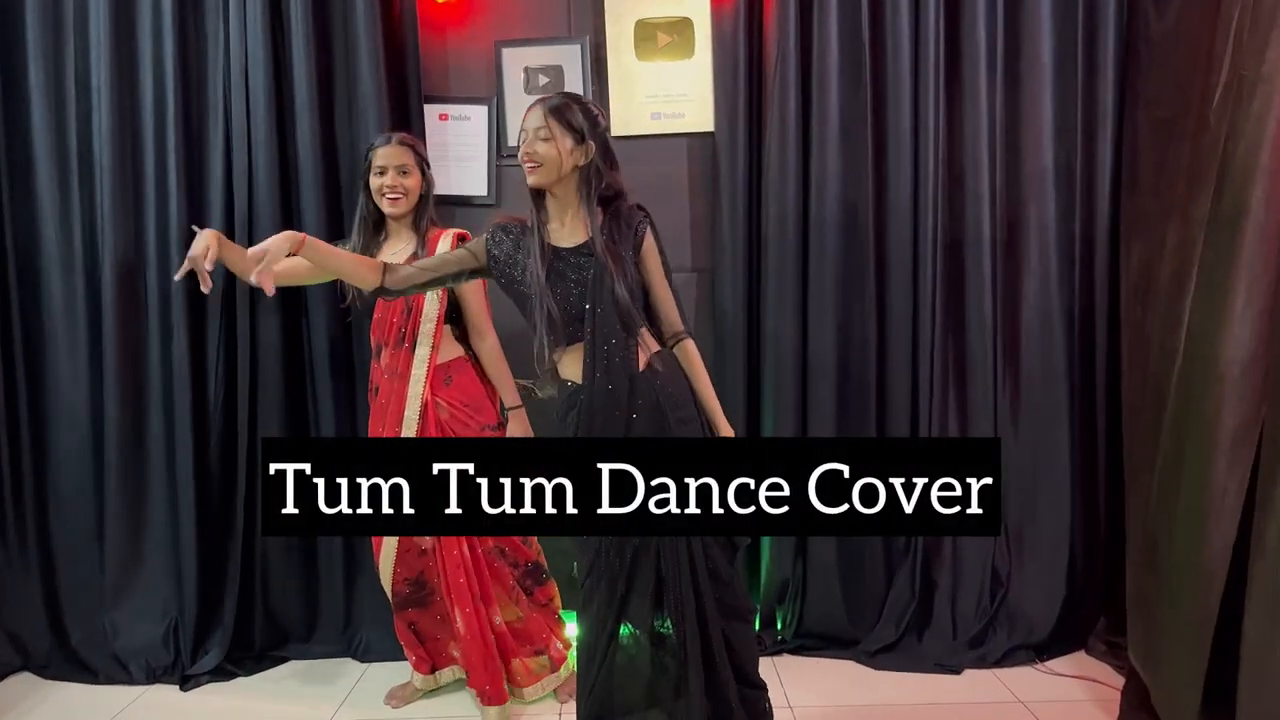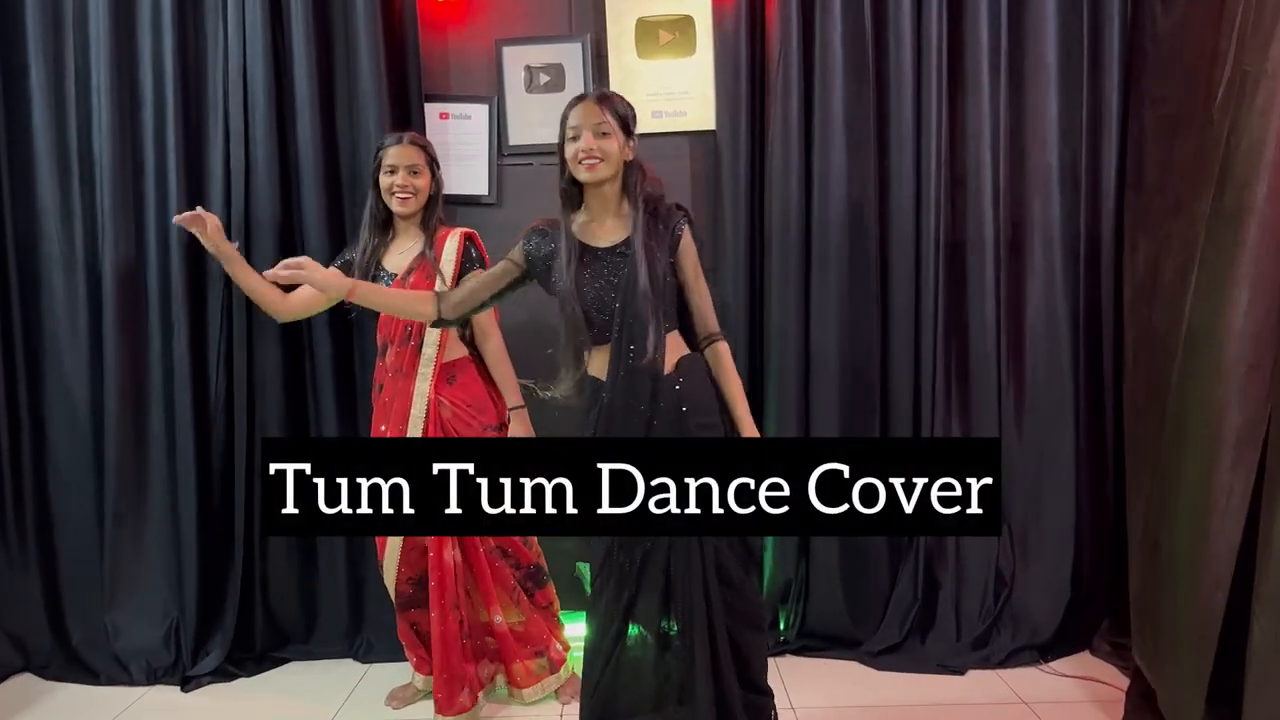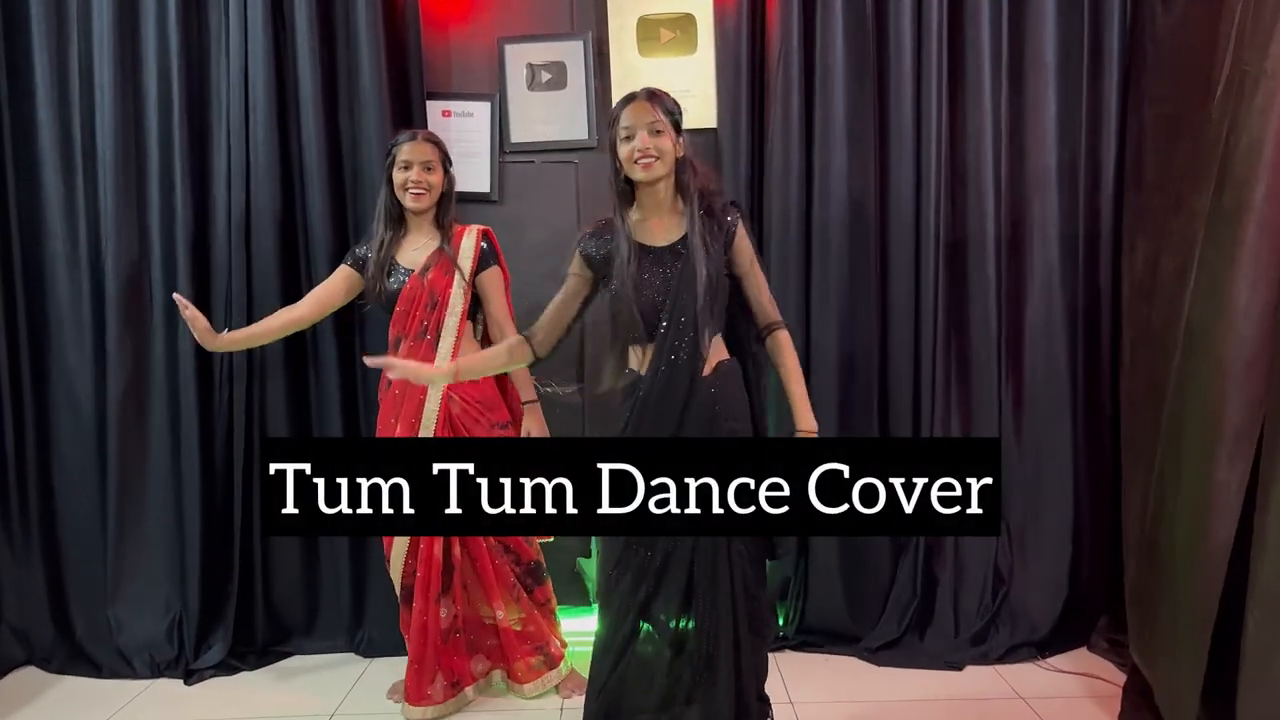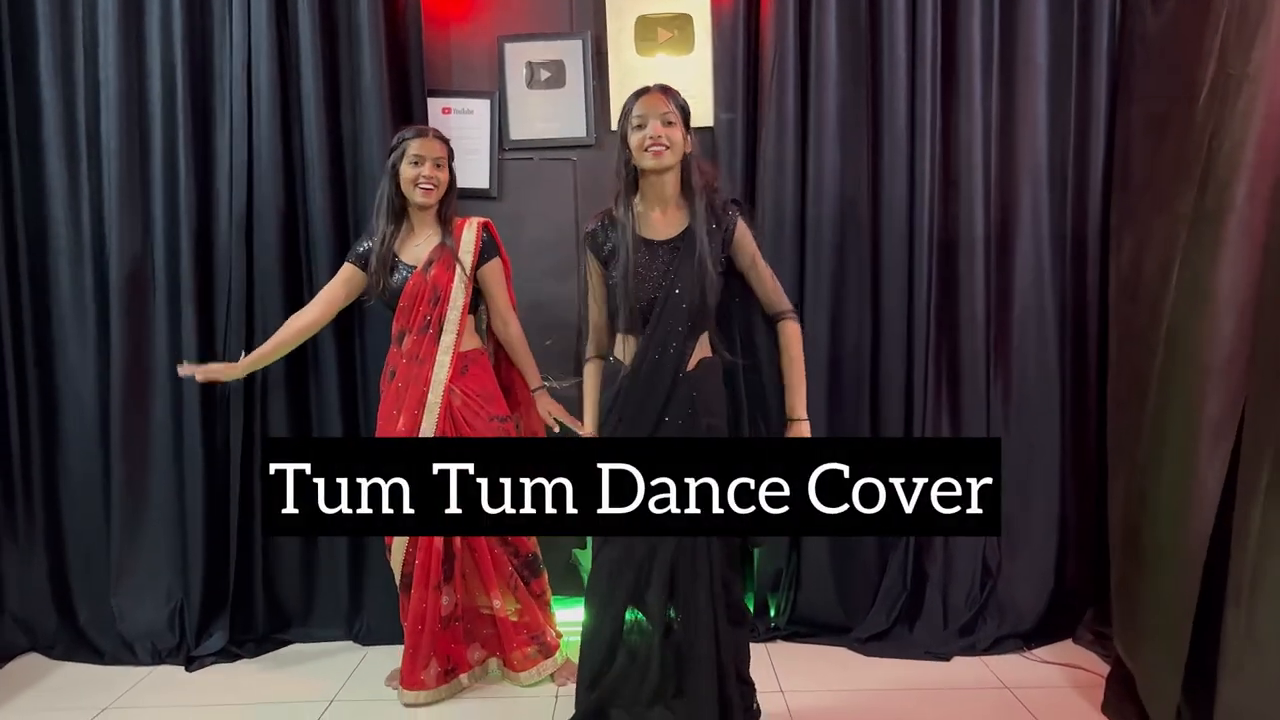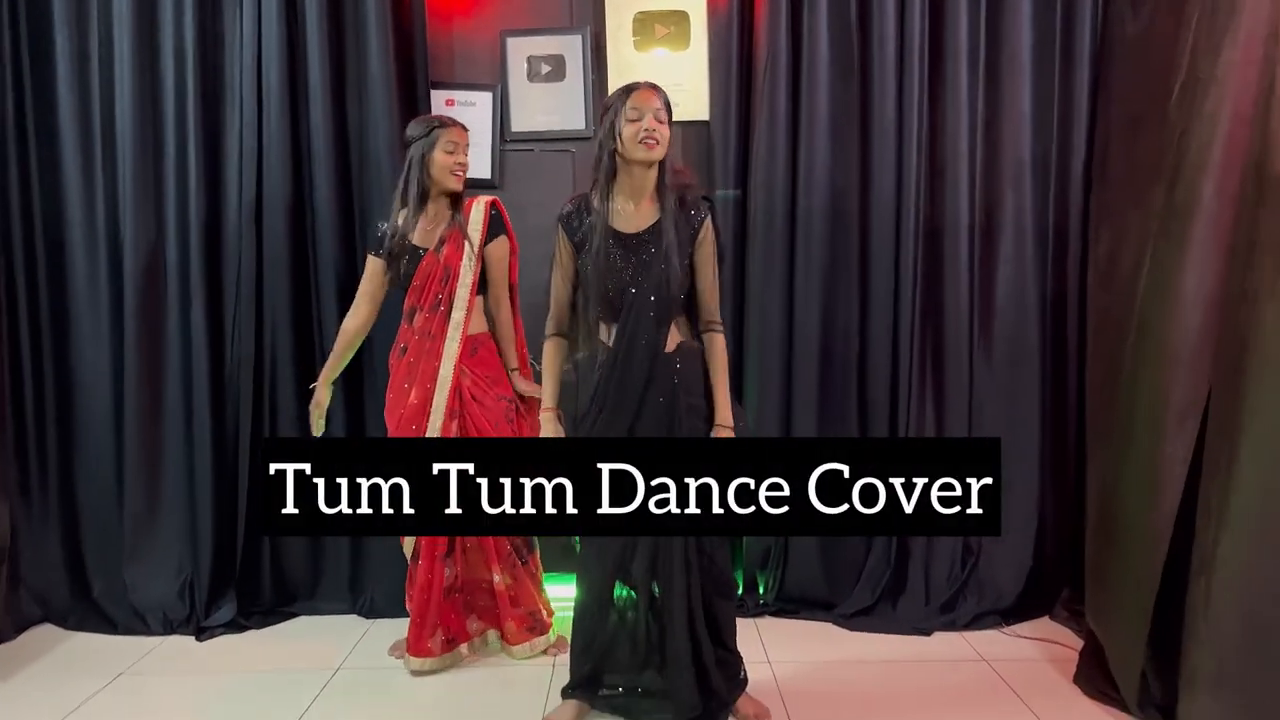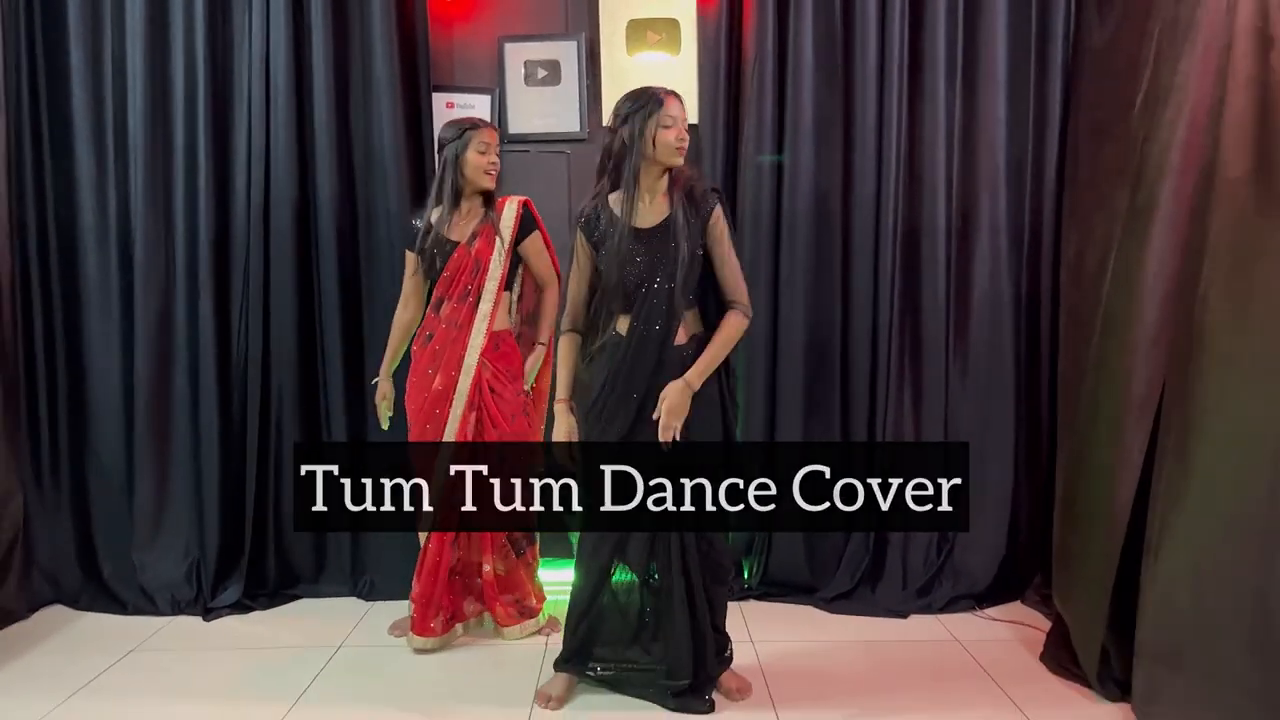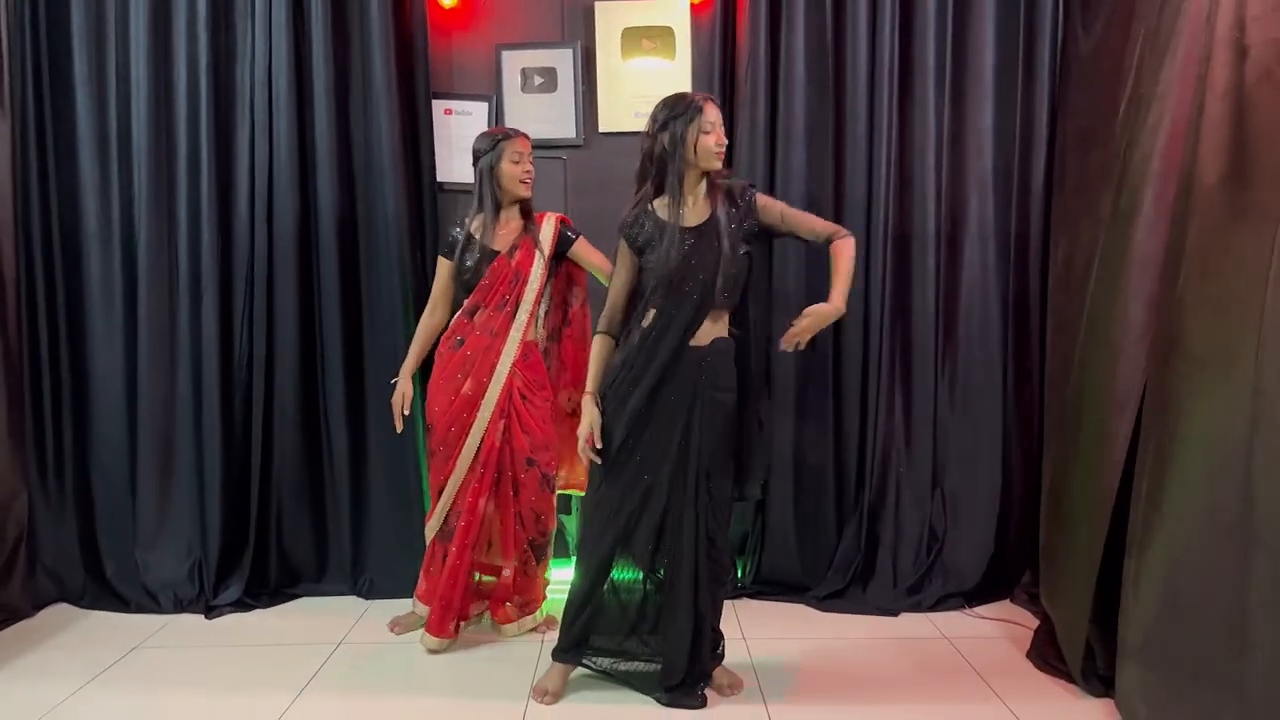
dt=0.3s
person 1, frame 1
left shoulder: (629, 225)
right shoulder: (509, 242)
left elbow: (675, 332)
right elbow: (393, 278)
left wrist: (722, 428)
right wrist: (300, 243)
left hip: (663, 407)
right hip: (593, 418)
left knee: (699, 569)
right knee: (610, 577)
person 1, frame 2
left shoulder: (667, 225)
right shoulder: (548, 244)
left elbow: (710, 335)
right elbow: (445, 307)
left wrist: (748, 432)
right wrist: (339, 284)
left hip: (686, 410)
right hip: (614, 418)
left knee: (709, 573)
right knee: (621, 579)
person 1, frame 3
left shoulder: (720, 223)
right shoulder: (604, 242)
left elbow: (771, 325)
right elbow: (534, 341)
left wrist: (806, 425)
right wrist: (439, 371)
left hip: (716, 410)
right hip: (646, 416)
left knee: (724, 573)
right knee: (634, 577)
person 1, frame 4
left shoulder: (720, 221)
right shoulder: (606, 233)
left elbow: (780, 317)
right elbow: (597, 345)
left wrist: (796, 417)
right wrist: (588, 434)
left hip: (699, 403)
right hip: (627, 407)
left knee: (706, 563)
right knee: (621, 564)
person 1, frame 5
left shoulder: (691, 215)
right shoulder: (579, 219)
left elbow: (711, 324)
right elbow: (559, 326)
left wrist: (724, 422)
right wrist: (548, 412)
left hip: (678, 386)
right hip: (606, 389)
left knee: (693, 538)
right knee: (608, 540)
person 1, frame 6
left shoulder: (701, 207)
right shoulder: (597, 219)
left elbow: (739, 307)
right elbow: (573, 321)
left wrist: (687, 382)
right wrist: (563, 404)
left hip: (687, 382)
right hip: (618, 378)
left knee: (696, 522)
right knee: (610, 521)
left ankle: (707, 659)
right ankle: (581, 658)
person 1, frame 7
left shoulder: (740, 205)
right shoulder: (642, 223)
left elbow: (839, 237)
right elbow: (610, 320)
left wrist: (834, 303)
right wrist: (590, 398)
left hip: (711, 377)
right hip: (641, 377)
left knee: (700, 520)
right knee: (613, 514)
left ankle: (697, 655)
right ankle: (570, 650)
person 2, frame 1
left shoulder: (451, 245)
right shoulder: (359, 252)
left elbow: (482, 334)
right elbow: (264, 270)
left wrist: (515, 409)
right wrist: (214, 240)
left hip: (456, 402)
right hip: (392, 410)
left knee: (491, 536)
right knee: (405, 545)
left ankle: (544, 660)
right ankle: (433, 663)
person 2, frame 2
left shoulder: (458, 246)
right shoulder: (365, 255)
left elbow: (487, 334)
right elbow: (286, 306)
left wrist: (516, 410)
right wrist: (222, 248)
left hip: (461, 403)
right hip: (395, 409)
left knee: (492, 535)
right knee: (412, 544)
left ankle: (544, 662)
right ankle: (436, 669)
person 2, frame 3
left shoulder: (473, 244)
right shoulder: (374, 253)
left elbow: (503, 330)
right elbow: (304, 312)
left wrist: (530, 404)
right wrist: (222, 340)
left hip: (470, 401)
right hip: (404, 405)
left knee: (496, 534)
right knee: (416, 541)
left ankle: (541, 658)
right ankle: (438, 667)
person 2, frame 4
left shoulder: (475, 236)
right shoulder: (377, 247)
left elbow: (503, 318)
right elbow: (314, 313)
left wrist: (537, 389)
right wrist: (241, 364)
left hip: (471, 389)
right hip: (405, 395)
left ankle: (540, 646)
right ankle: (441, 655)
person 2, frame 5
left shoulder: (484, 215)
right shoulder: (392, 230)
left elbow: (500, 300)
right elbow: (362, 311)
left wrist: (515, 370)
right wrist: (325, 378)
left hip: (474, 370)
right hip: (414, 374)
left ankle: (523, 623)
right ankle: (440, 625)
person 2, frame 6
left shoulder: (514, 215)
right shoulder: (425, 227)
left elbow: (551, 286)
right elbow: (410, 306)
left wrist: (543, 348)
right wrist: (385, 372)
left hip: (495, 365)
right hip: (434, 366)
left ankle: (516, 606)
right ankle: (441, 603)
person 2, frame 7
left shoulder: (550, 230)
right shoulder: (461, 235)
left elbow: (615, 274)
right elbow: (436, 310)
right wrist: (406, 374)
left hip: (521, 373)
right hip: (460, 370)
left knee: (525, 487)
right knee: (457, 486)
left ankle: (517, 603)
right ankle: (442, 601)
